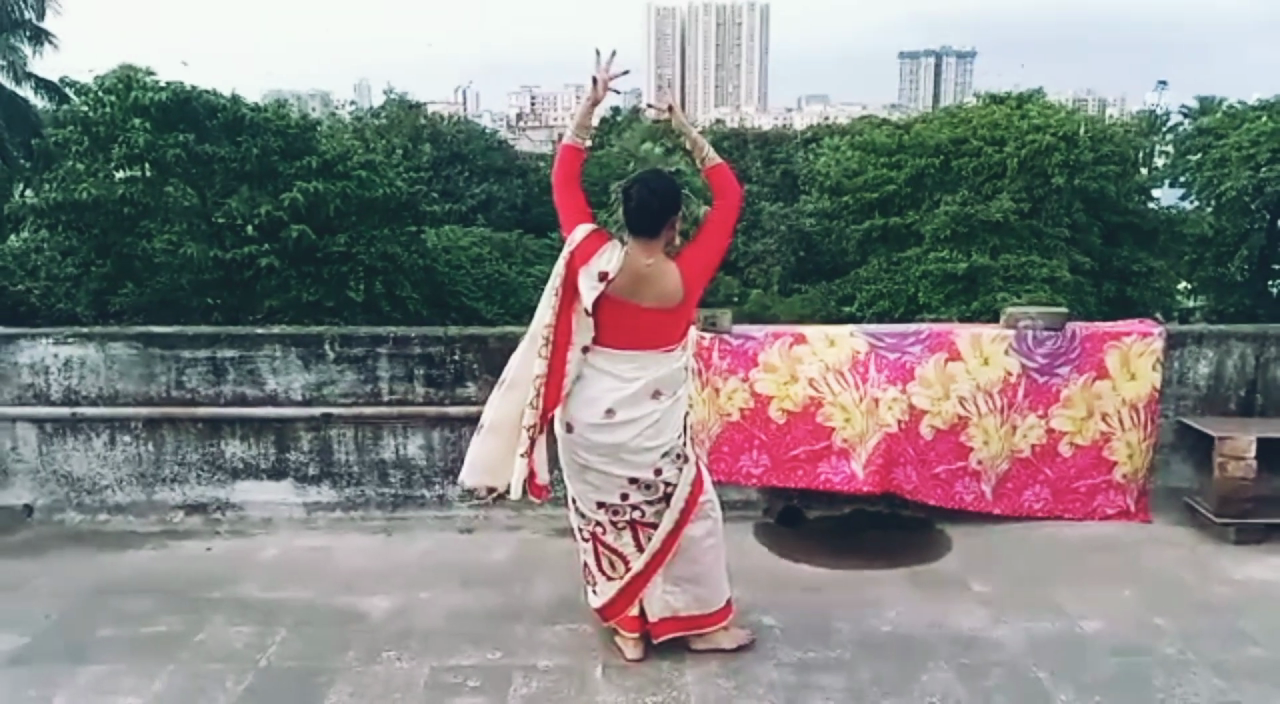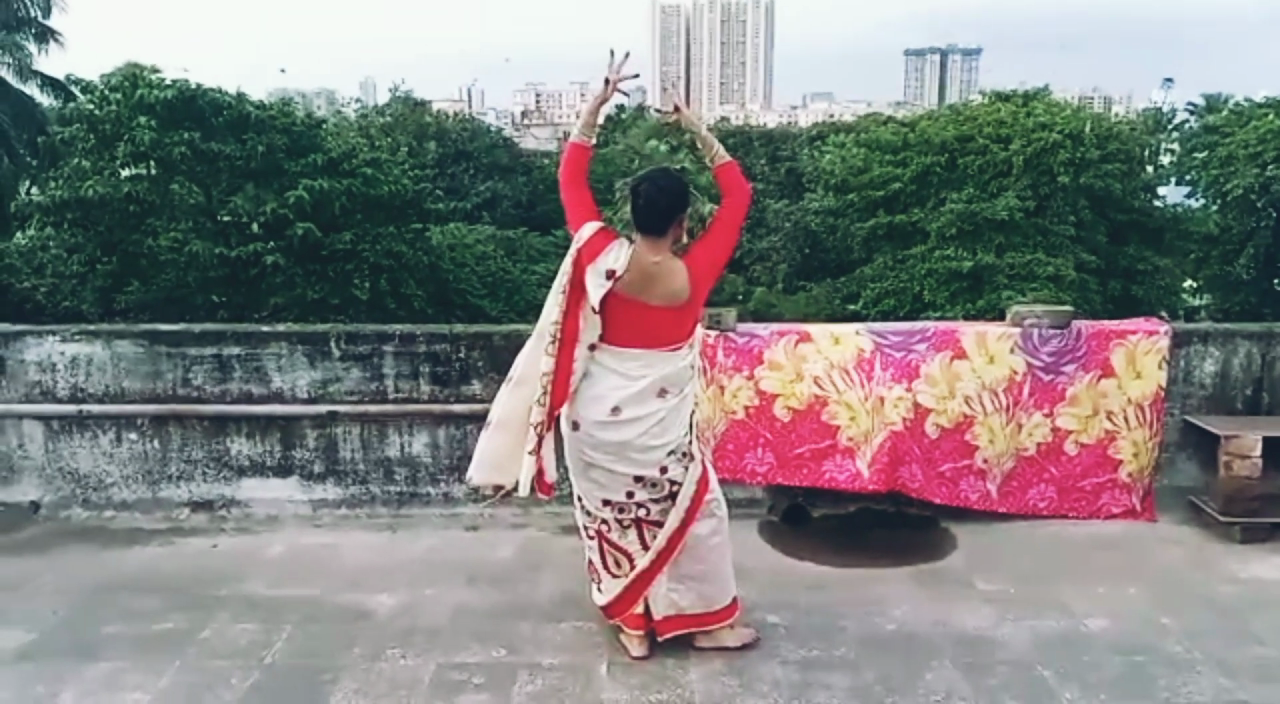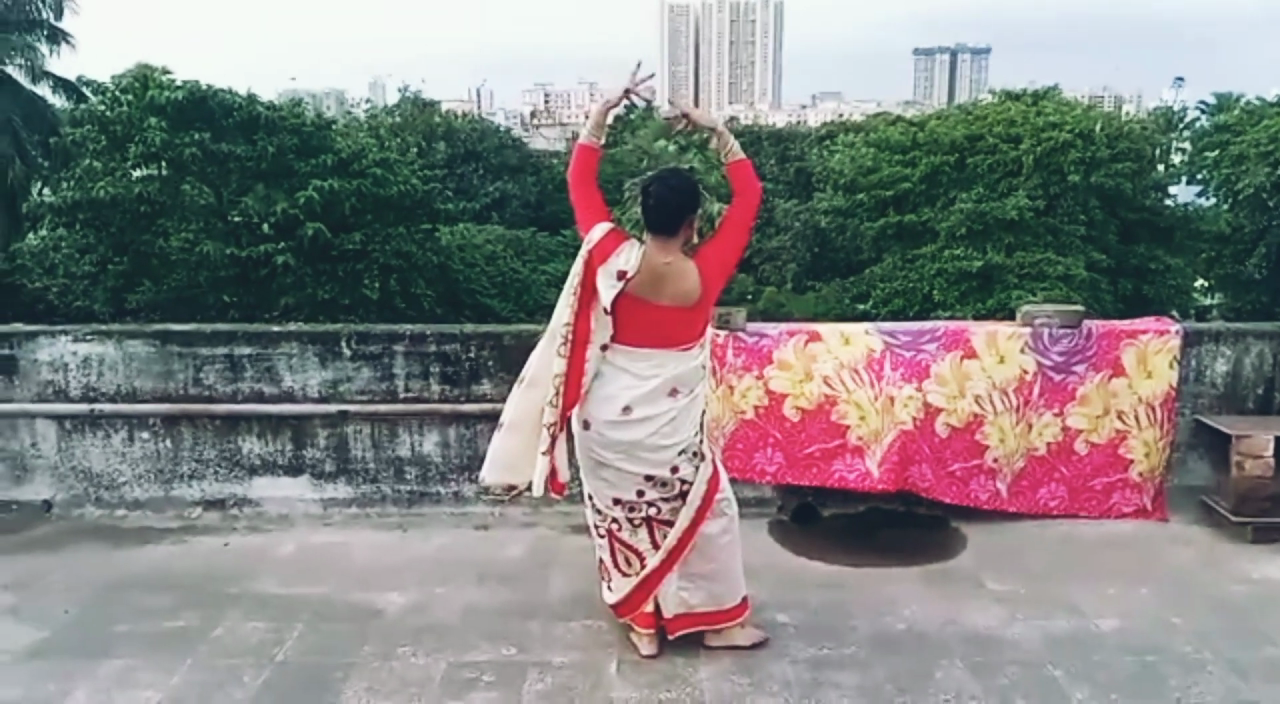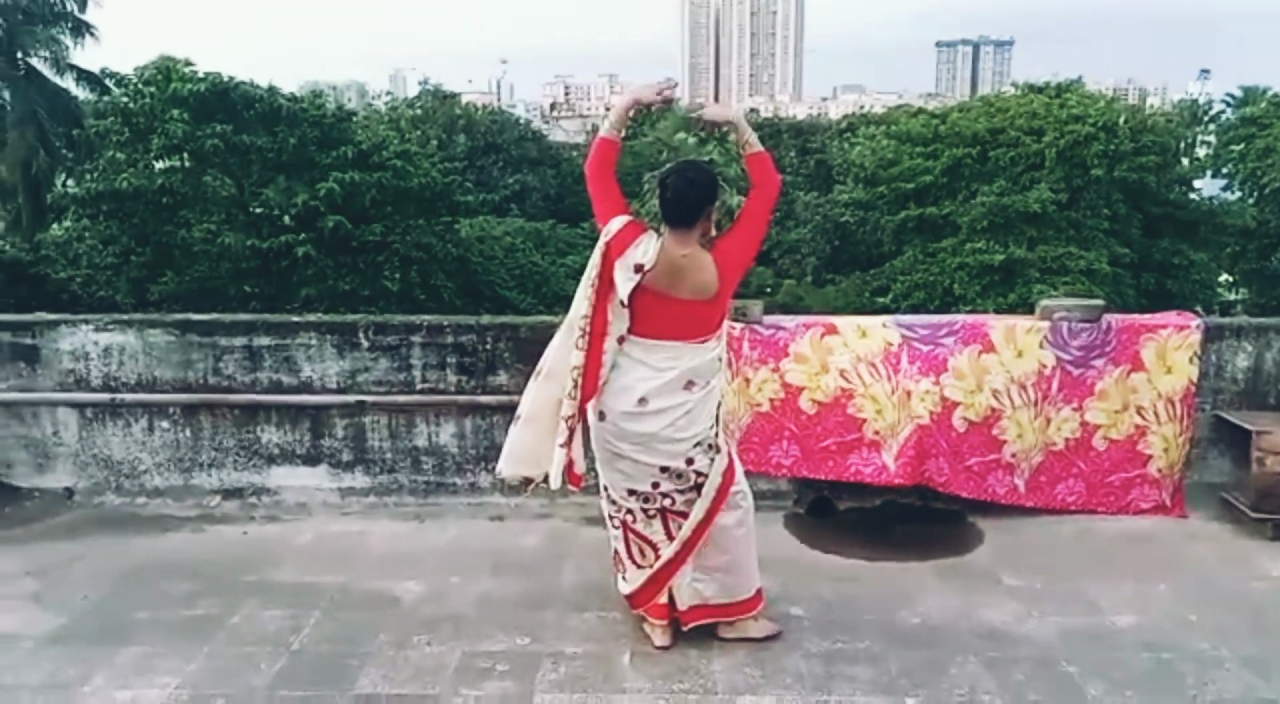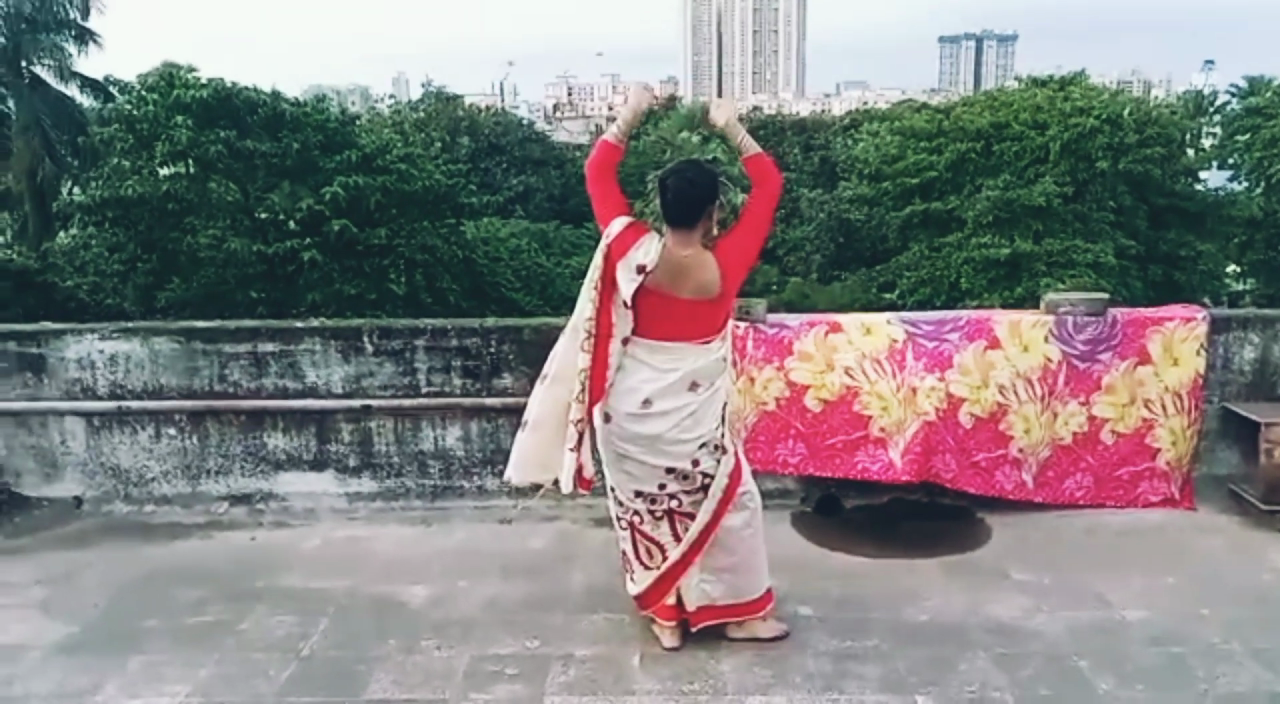
dt=0.4s
person 1, frame 1
left shoulder: (593, 261)
right shoulder: (686, 276)
left elbow: (564, 181)
right elbow: (729, 196)
left wrist: (590, 105)
right wrist: (688, 131)
left hip: (590, 423)
right hip: (654, 429)
left knee: (606, 521)
right knee: (690, 515)
left ankle: (627, 626)
right ankle: (704, 623)
person 1, frame 2
left shoulder: (601, 259)
right shoulder: (693, 275)
left elbow: (571, 178)
right elbow: (738, 195)
left wrist: (597, 104)
right wrist: (698, 131)
left hip: (596, 422)
right hip: (659, 428)
left knee: (612, 519)
right knee: (697, 512)
left ankle: (632, 624)
right ankle: (708, 620)
person 1, frame 3
left shoulder: (612, 259)
right shoulder: (704, 275)
left elbow: (579, 180)
right elbow: (749, 194)
left wrist: (604, 109)
right wrist: (716, 129)
left hip: (607, 420)
right hip: (670, 426)
left knee: (621, 518)
right knee: (707, 512)
left ankle: (642, 623)
right ankle: (718, 620)
person 1, frame 4
left shoulder: (630, 251)
right shoulder: (722, 267)
left elbow: (598, 172)
right elbow: (768, 187)
left wrist: (627, 105)
right wrist: (737, 123)
left hip: (624, 412)
right hip: (686, 420)
left knee: (637, 510)
right knee: (722, 503)
left ankle: (656, 615)
right ankle: (732, 611)
person 1, frame 5
left shoulder: (631, 253)
right shoulder: (725, 268)
left elbow: (597, 174)
right elbow: (769, 185)
left wrist: (630, 115)
right wrist: (732, 126)
left hip: (628, 416)
right hip: (692, 423)
left knee: (643, 513)
right knee: (729, 505)
left ankle: (665, 617)
right ankle: (742, 612)
